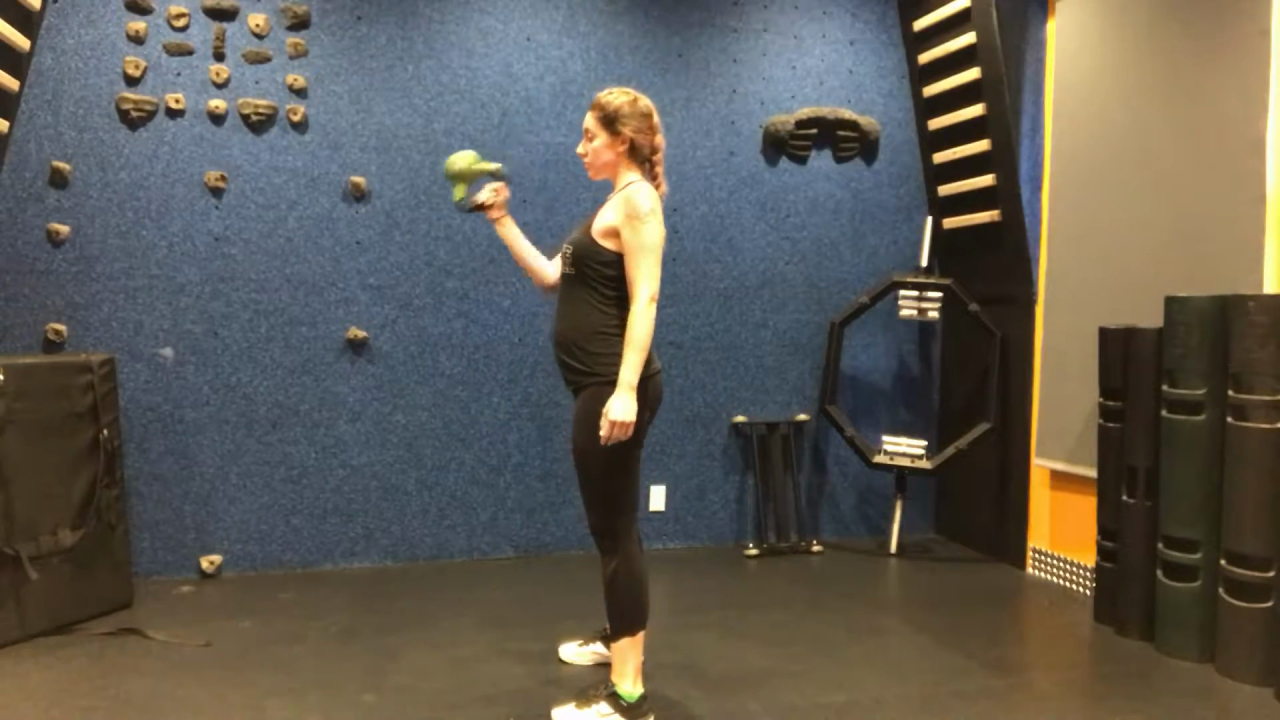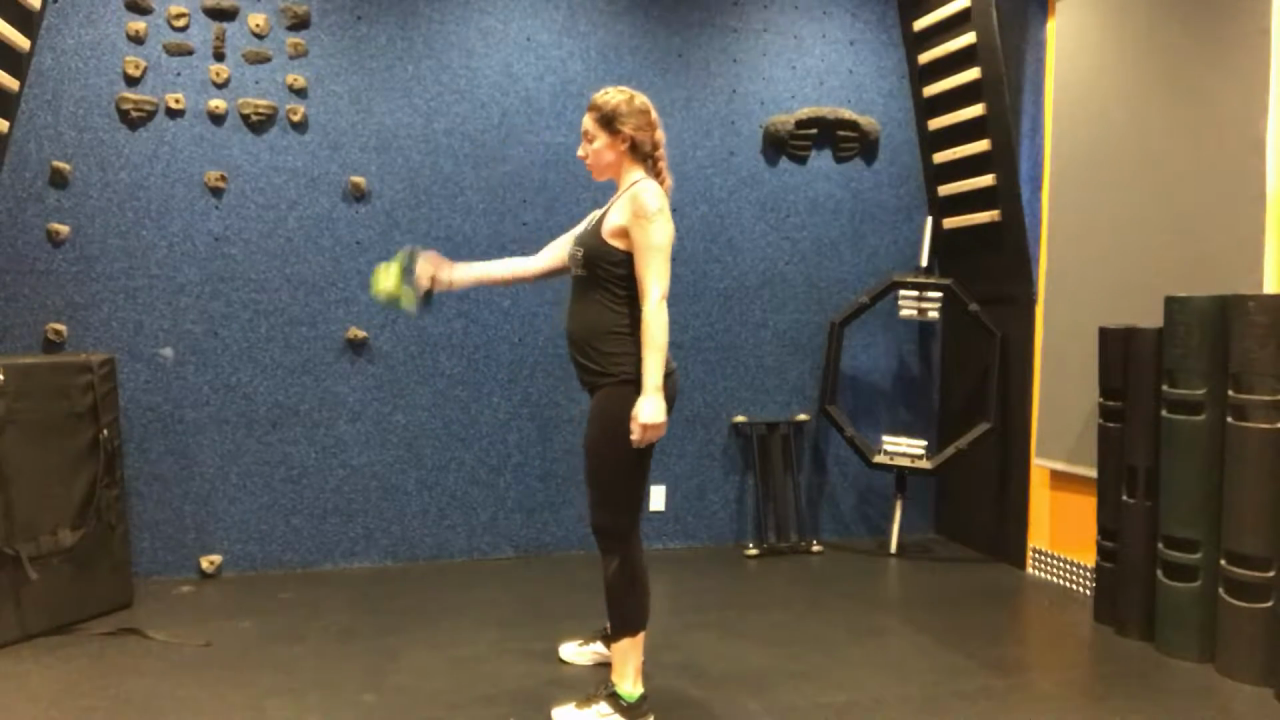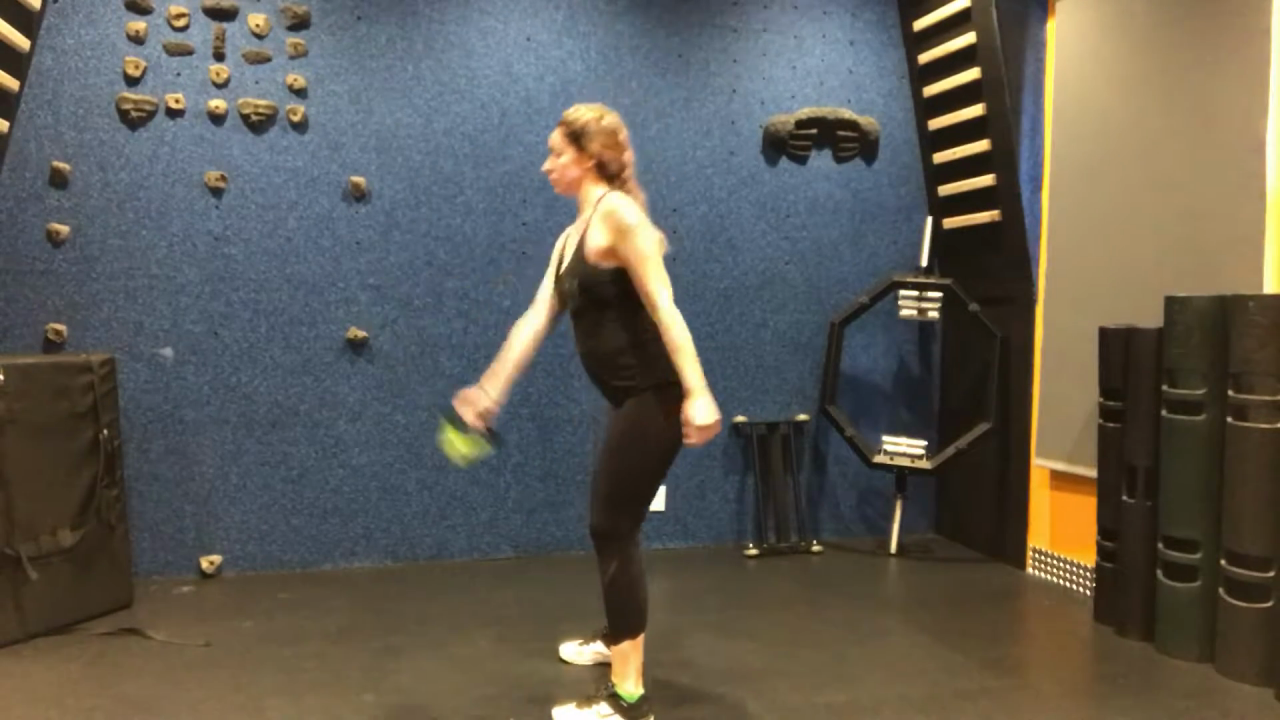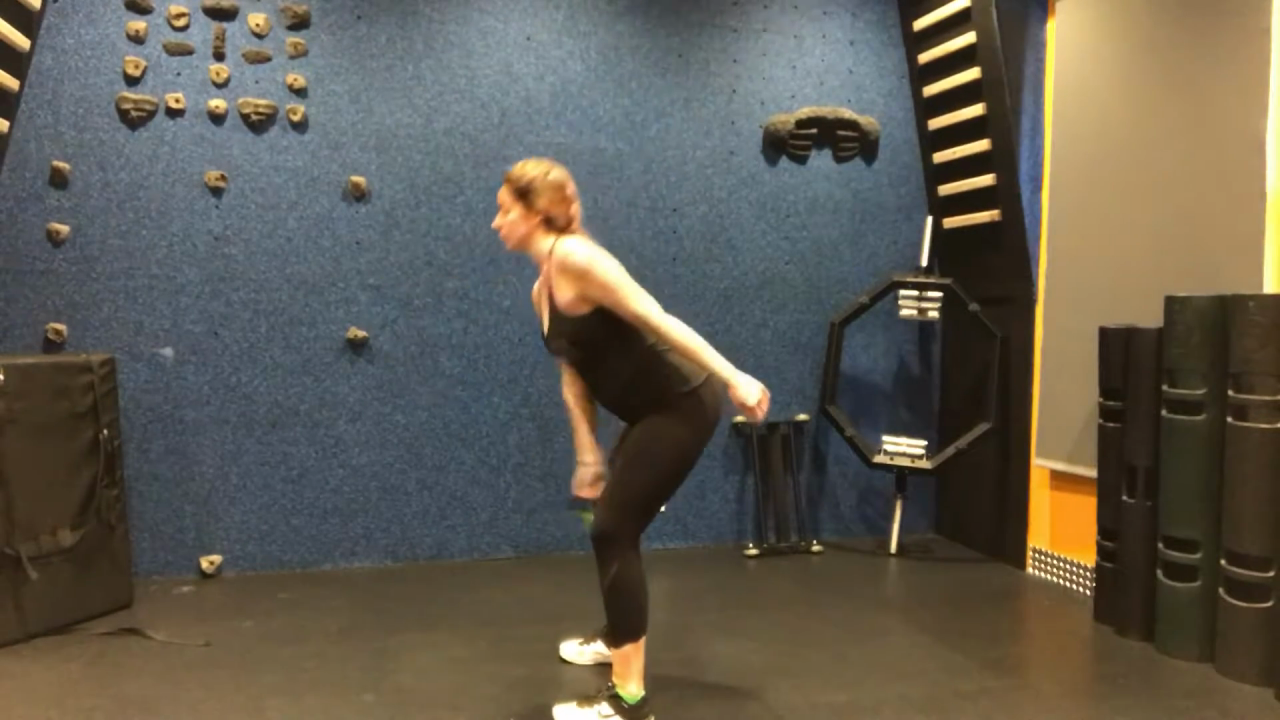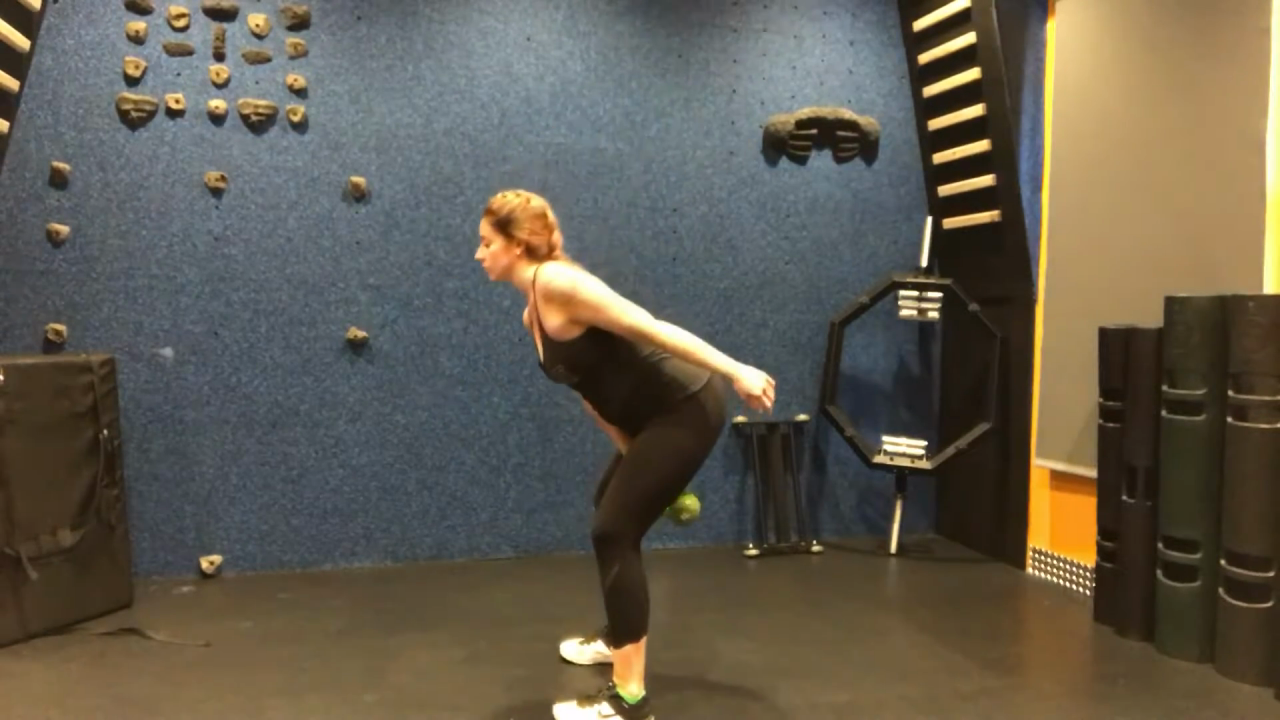
dt=0.2s
person 1, frame 1
left shoulder: (638, 200)
right shoulder: (614, 205)
left elbow: (645, 301)
right elbow: (552, 275)
left wrist: (626, 392)
right wrist: (502, 221)
left hip: (613, 388)
right hip: (595, 384)
left knee: (614, 528)
right knee: (610, 523)
right ankle: (621, 634)
person 1, frame 2
left shoulder: (645, 200)
right shoulder: (610, 210)
left elbow: (655, 301)
right elbow: (538, 262)
left wrist: (651, 392)
right wrist: (453, 274)
left hip: (626, 388)
right hip: (610, 385)
left knee: (616, 527)
right knee: (611, 522)
right ankle: (620, 633)
person 1, frame 3
left shoulder: (618, 213)
right shoulder: (576, 232)
left elbow: (662, 305)
right elbow: (538, 316)
left wrist: (698, 393)
right wrist: (491, 389)
left hip: (655, 397)
right hip: (634, 397)
left knee: (611, 527)
right knee: (610, 520)
right ankle: (620, 633)
person 1, frame 4
left shoulder: (576, 258)
right shoulder: (544, 286)
left elbow: (658, 320)
right elbow: (573, 377)
left wrist: (733, 379)
right wrist: (588, 456)
left hip: (683, 404)
right hip: (653, 409)
left knee: (613, 531)
right knee: (610, 518)
right ankle: (618, 635)
person 1, frame 5
left shoulder: (558, 283)
right shoulder: (532, 311)
left elbow: (650, 329)
right elbow: (592, 386)
left wrist: (735, 371)
right wrist: (632, 457)
left hip: (686, 408)
right hip: (656, 414)
left knee: (614, 531)
right knee: (610, 512)
right ankle: (619, 636)
